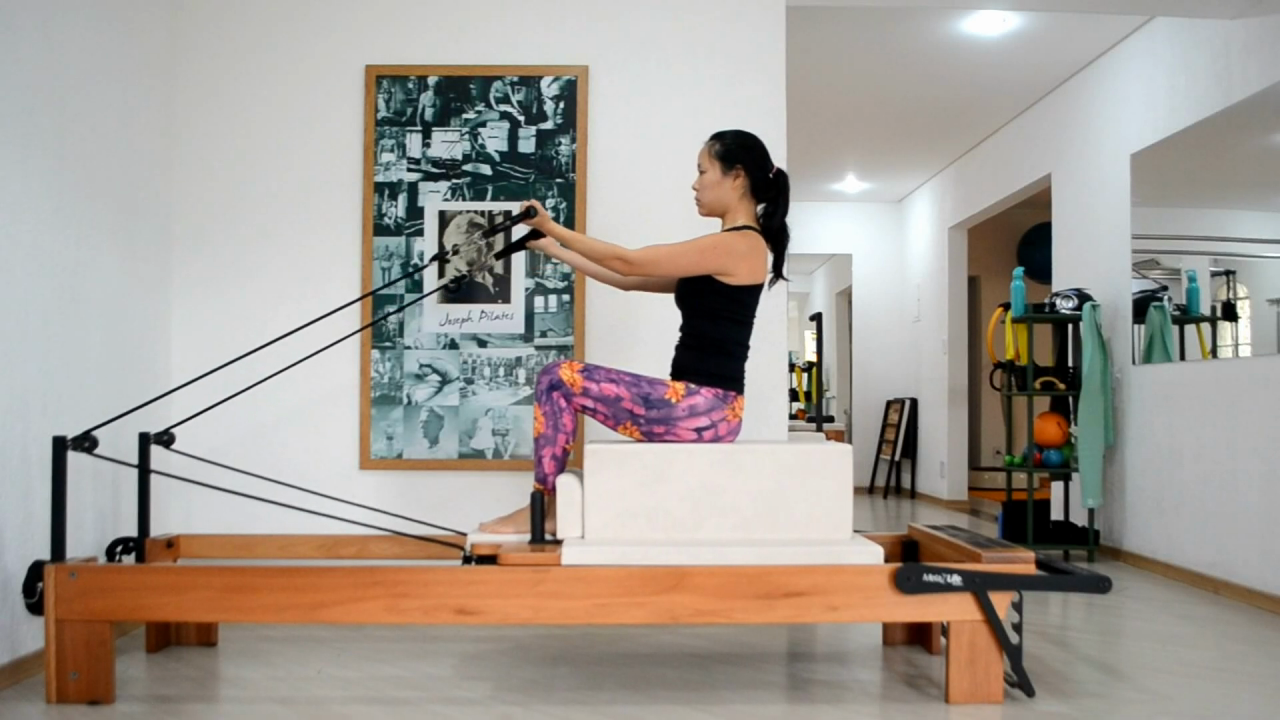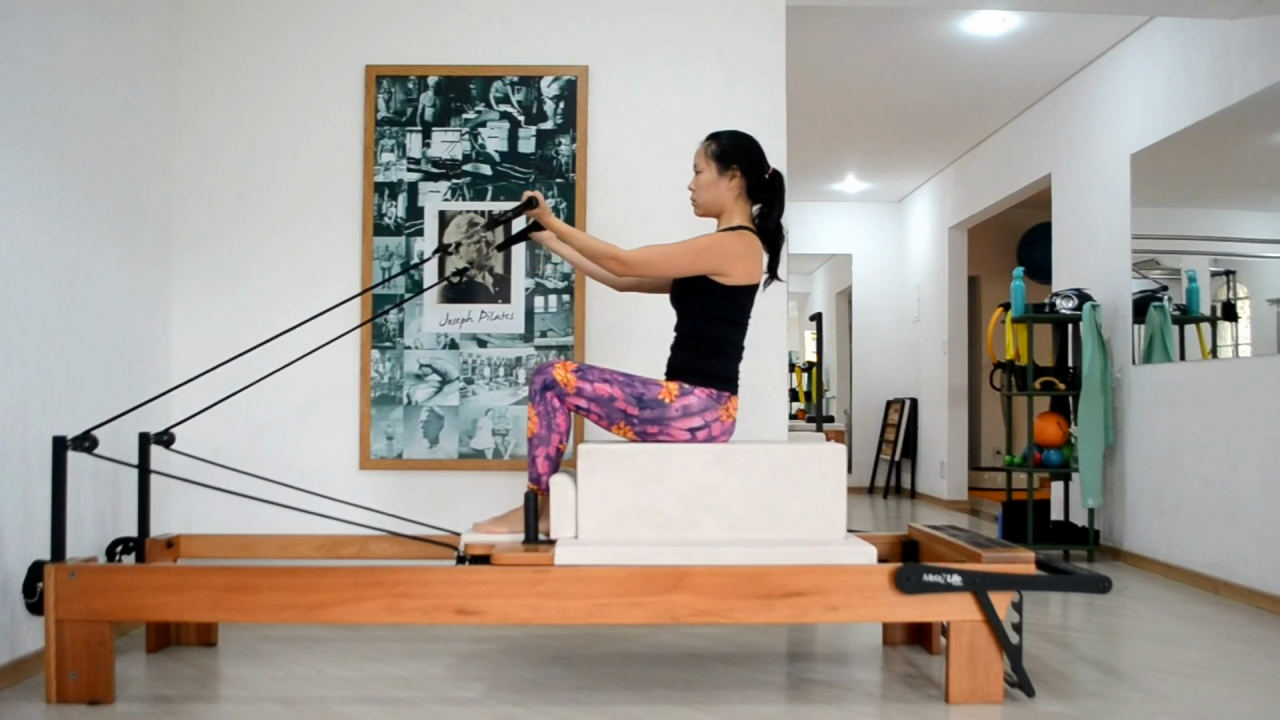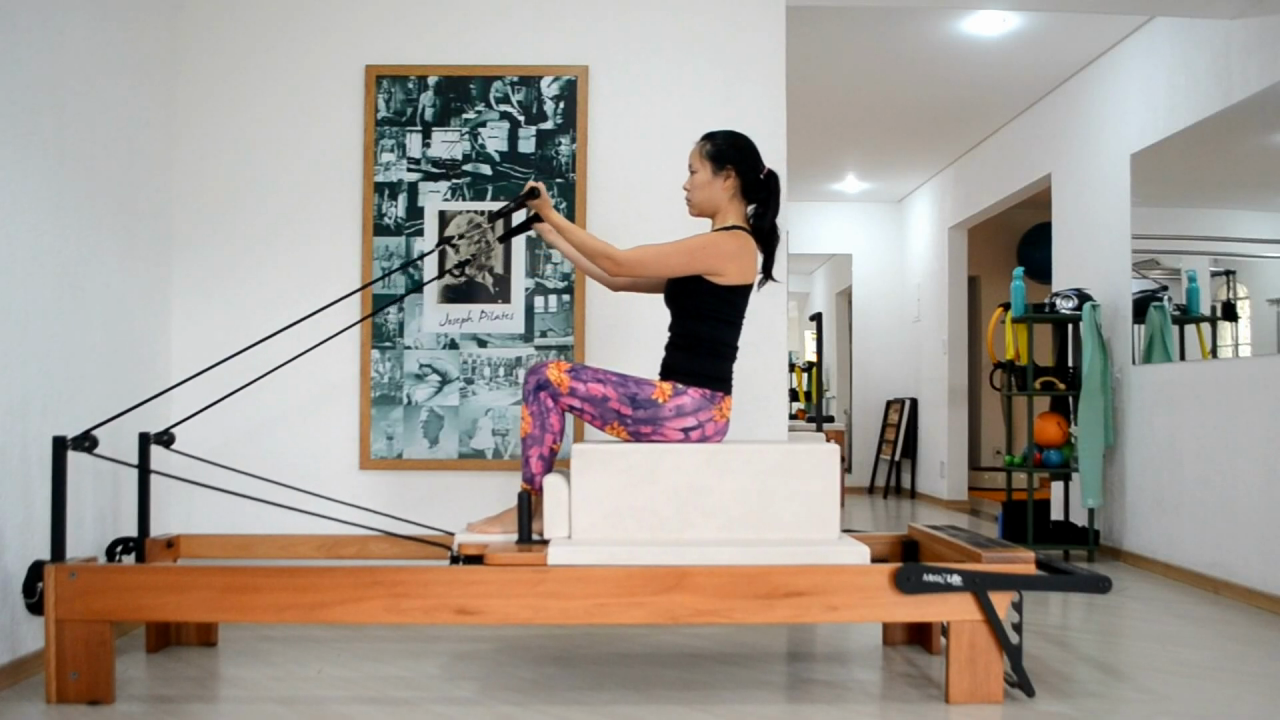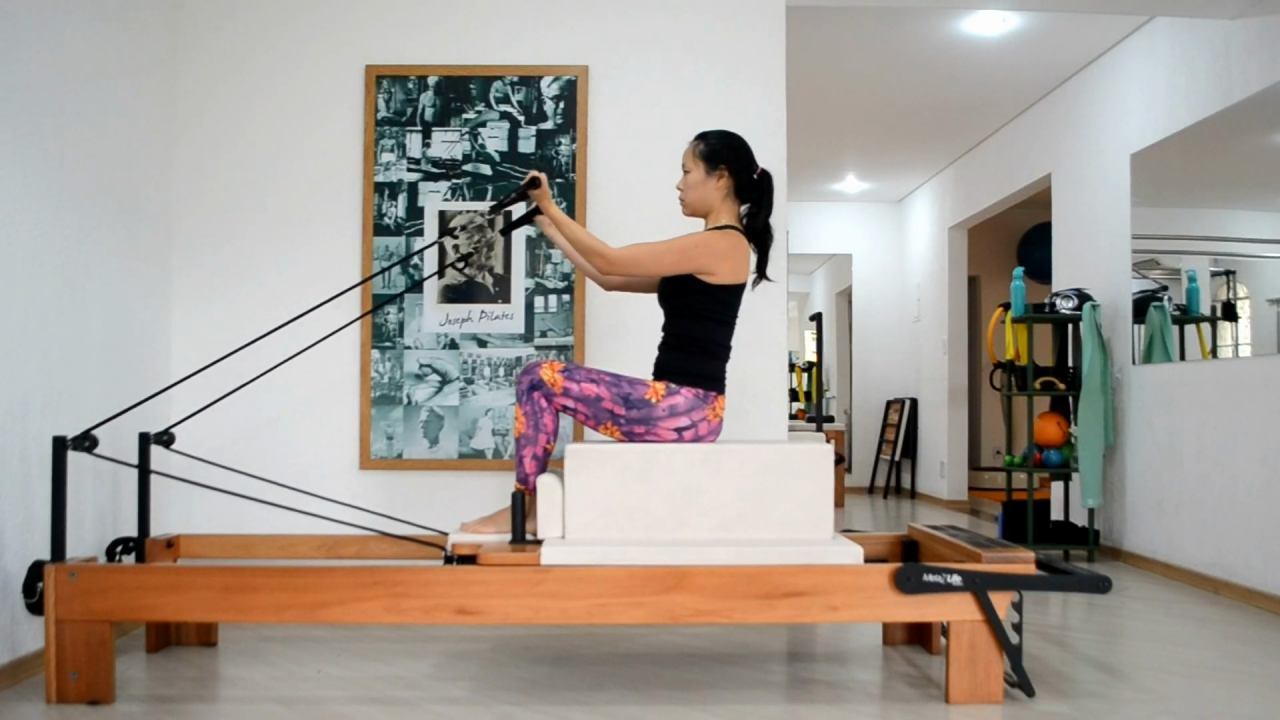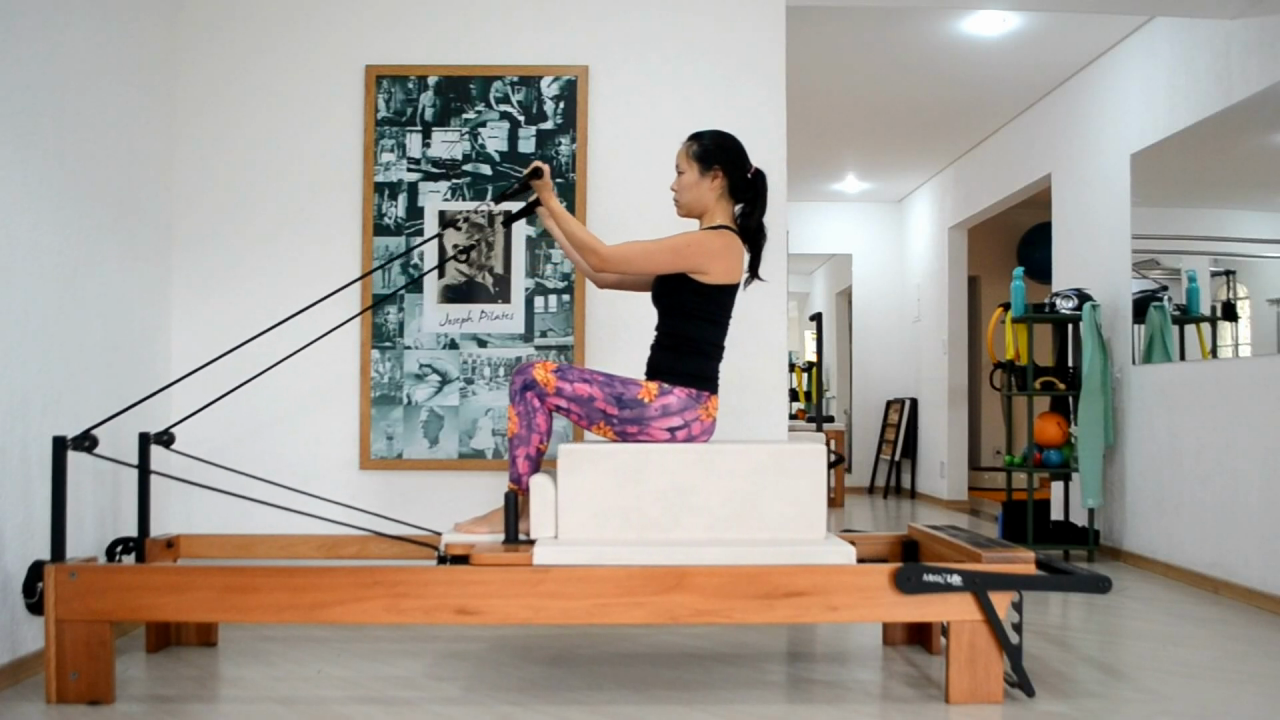
dt=0.2s
person 1, frame 1
left shoulder: (739, 245)
right shoulder: (722, 253)
left elbow: (629, 262)
right elbow: (628, 279)
left wrist: (554, 227)
right wrist: (554, 249)
left hip: (705, 408)
right hip: (698, 405)
left knee: (559, 379)
right knee: (564, 382)
left ankle: (544, 509)
right ankle: (549, 508)
person 1, frame 2
left shoulder: (735, 245)
right shoulder: (718, 253)
left elbow: (624, 263)
right elbow: (623, 280)
left wrist: (553, 222)
right wrist: (553, 242)
left hip: (699, 408)
right hip: (692, 405)
left knee: (553, 378)
right knee: (557, 381)
left ankle: (538, 509)
right ankle: (544, 508)
person 1, frame 3
left shoulder: (729, 245)
right shoulder: (711, 253)
left elbow: (618, 262)
right elbow: (617, 279)
left wrist: (552, 215)
right wrist: (553, 236)
left hip: (693, 408)
right hip: (687, 405)
left knee: (546, 378)
right knee: (551, 381)
left ankle: (532, 509)
right ankle: (537, 508)
person 1, frame 4
left shoulder: (722, 244)
right shoulder: (706, 251)
left elbow: (610, 261)
right elbow: (610, 278)
left wrist: (551, 208)
right wrist: (550, 228)
left hip: (685, 408)
right hip: (681, 405)
left knee: (540, 379)
right knee: (546, 382)
left ankle: (526, 509)
right ankle: (530, 508)
person 1, frame 5
left shoulder: (715, 244)
right shoulder: (701, 251)
left elbow: (603, 258)
right elbow: (603, 276)
left wrist: (551, 200)
right wrist: (549, 219)
left hip: (679, 408)
right hip: (674, 406)
left knee: (534, 379)
right knee: (540, 381)
left ankle: (519, 509)
right ankle: (523, 507)
